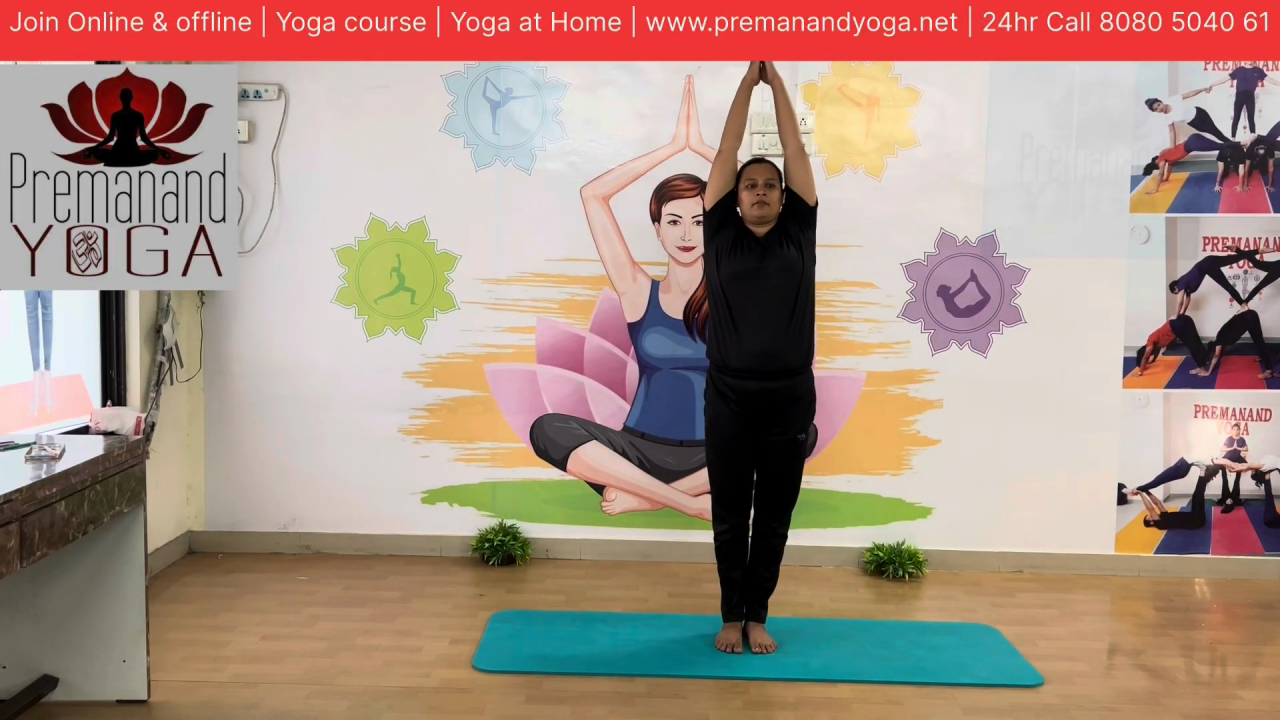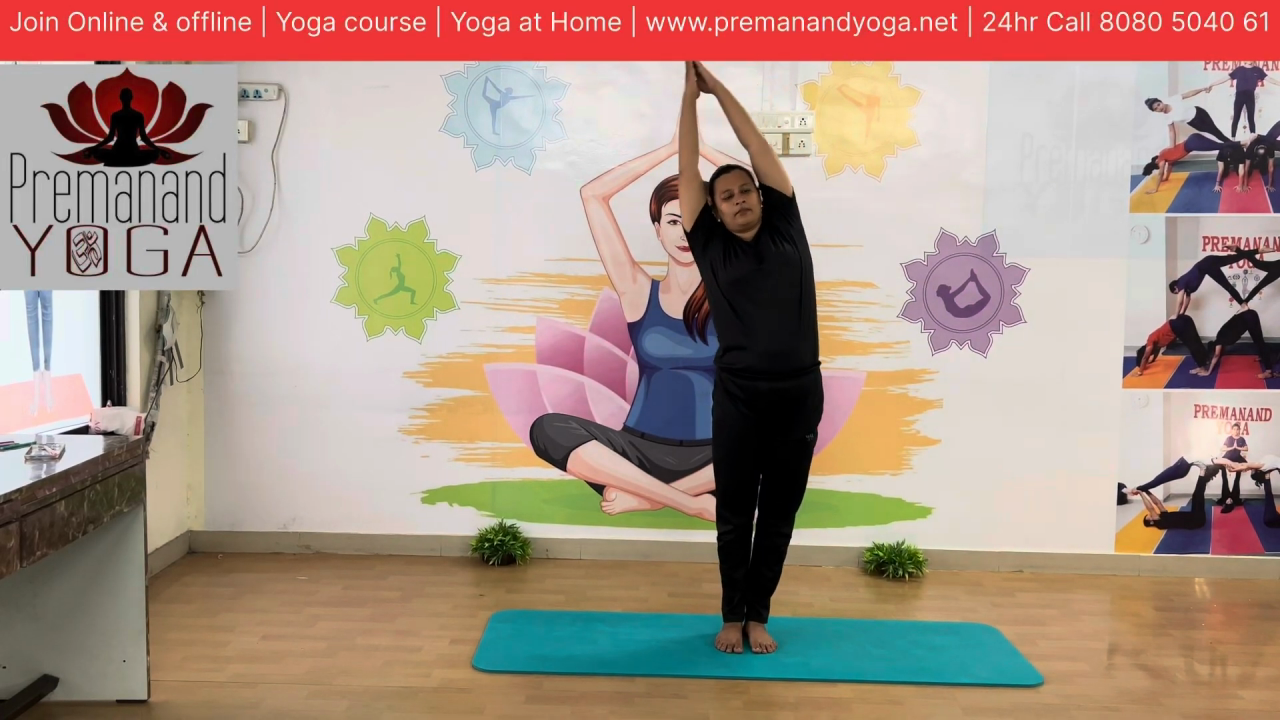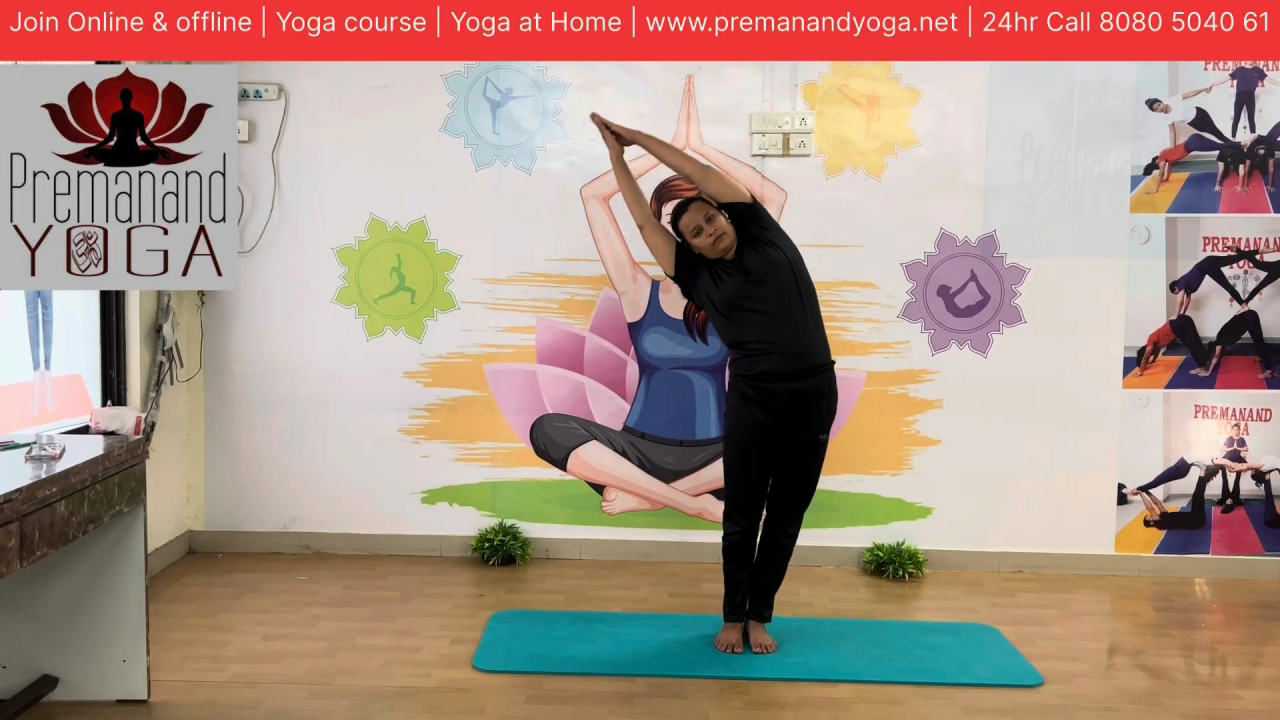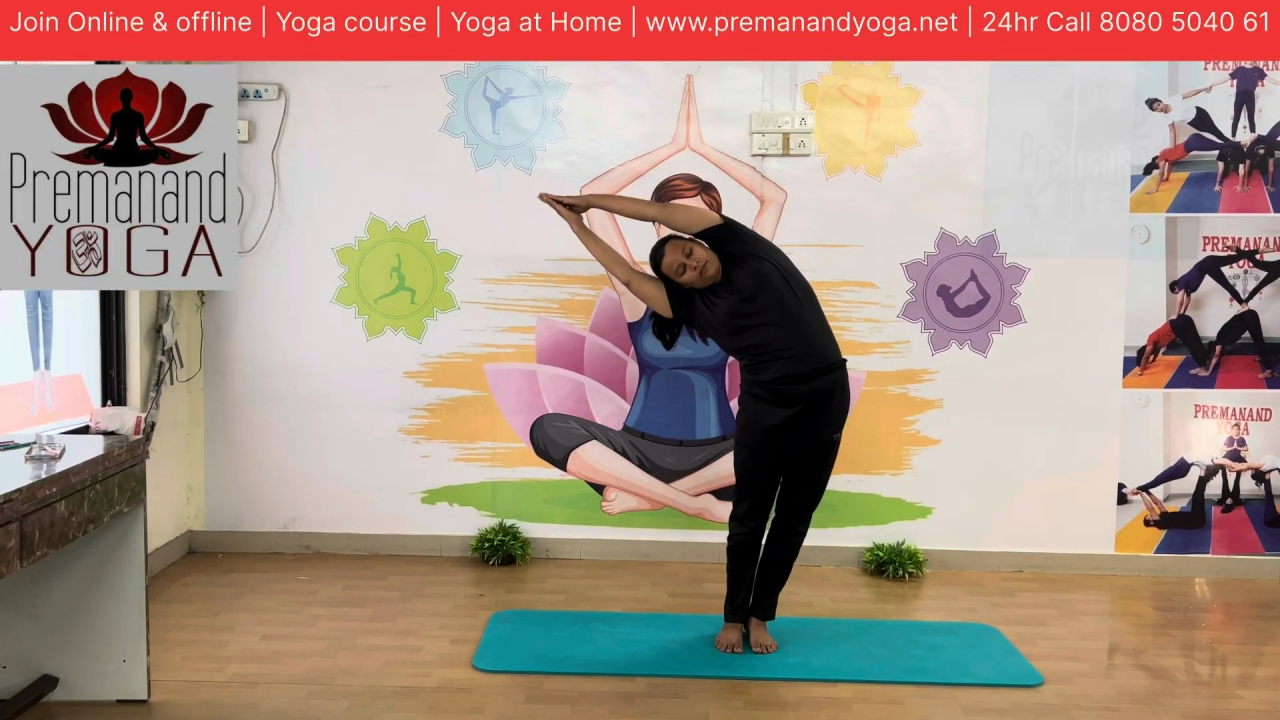
dt=0.4s
person 1, frame 1
left shoulder: (799, 232)
right shoulder: (721, 235)
left elbow: (796, 151)
right elbow: (725, 153)
left wrist: (777, 81)
right wrist: (745, 84)
left hip: (790, 396)
right hip: (729, 396)
left knee: (774, 516)
right knee: (730, 514)
left ankle: (757, 615)
right ankle: (731, 615)
person 1, frame 2
left shoulder: (786, 228)
right shoulder: (711, 247)
left elbow: (759, 149)
right elbow: (688, 172)
left wrist: (722, 91)
right wrist: (690, 98)
left hip: (798, 393)
right hip: (738, 395)
left knee: (778, 515)
right knee: (734, 514)
left ankle: (758, 615)
right ankle: (732, 616)
person 1, frame 3
left shoulder: (762, 233)
right shoulder: (697, 274)
left elbow: (701, 173)
right elbow: (645, 223)
left wrist: (642, 137)
right wrist: (618, 155)
left hip: (813, 391)
right hip: (755, 398)
left knee: (787, 513)
right knee: (742, 514)
left ankle: (759, 615)
right ankle: (733, 616)
person 1, frame 4
left shoulder: (740, 247)
right shoulder: (693, 304)
left elbow: (660, 213)
right elbow: (628, 276)
left wrist: (595, 198)
right wrist: (578, 222)
left hip: (827, 391)
right hip: (767, 401)
left knee: (795, 515)
right knee: (749, 514)
left ankle: (760, 615)
right ankle: (733, 616)
person 2, frame 1
right shoulder: (635, 290)
right elbow: (593, 195)
left wrist: (700, 145)
right wrist: (674, 147)
left hip: (709, 456)
right hip: (637, 453)
right knee: (548, 430)
left ankle: (637, 494)
right ankle: (693, 502)
person 2, frame 2
right shoulder: (637, 291)
right elbow: (592, 196)
left wrist: (700, 147)
right wrist: (674, 147)
left hip: (712, 459)
right hip: (640, 454)
right knee: (548, 430)
left ankle: (648, 498)
right ankle: (695, 505)
person 2, frame 3
right shoulder: (638, 291)
left elbow: (774, 198)
right elbow: (593, 196)
left wrist: (700, 147)
right wrist: (671, 148)
left hip: (713, 456)
right hip: (642, 452)
right knee: (548, 430)
left ankle: (646, 495)
right ankle: (696, 503)
person 2, frame 4
right shoulder: (638, 291)
left elbow: (774, 198)
right elbow: (592, 196)
left wrist: (700, 146)
right wrist: (674, 146)
left hip: (715, 455)
right hip: (642, 452)
right knee: (548, 429)
left ankle: (647, 495)
right ankle: (698, 504)
